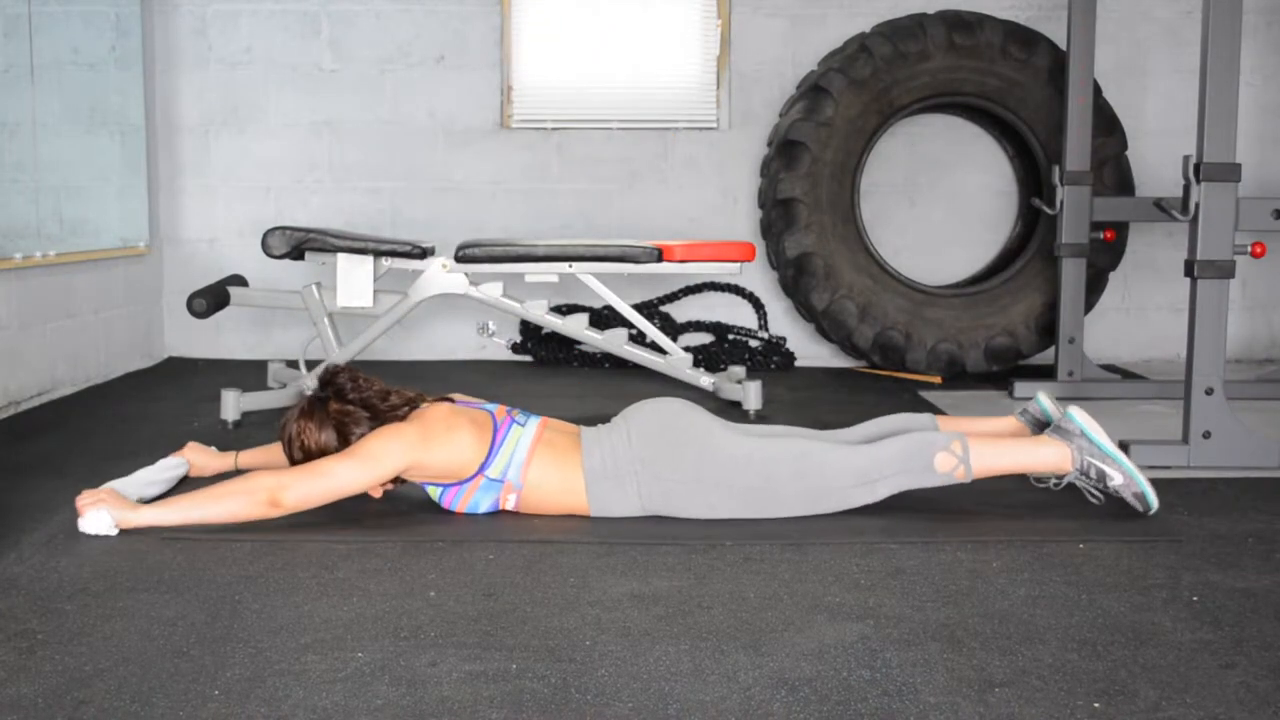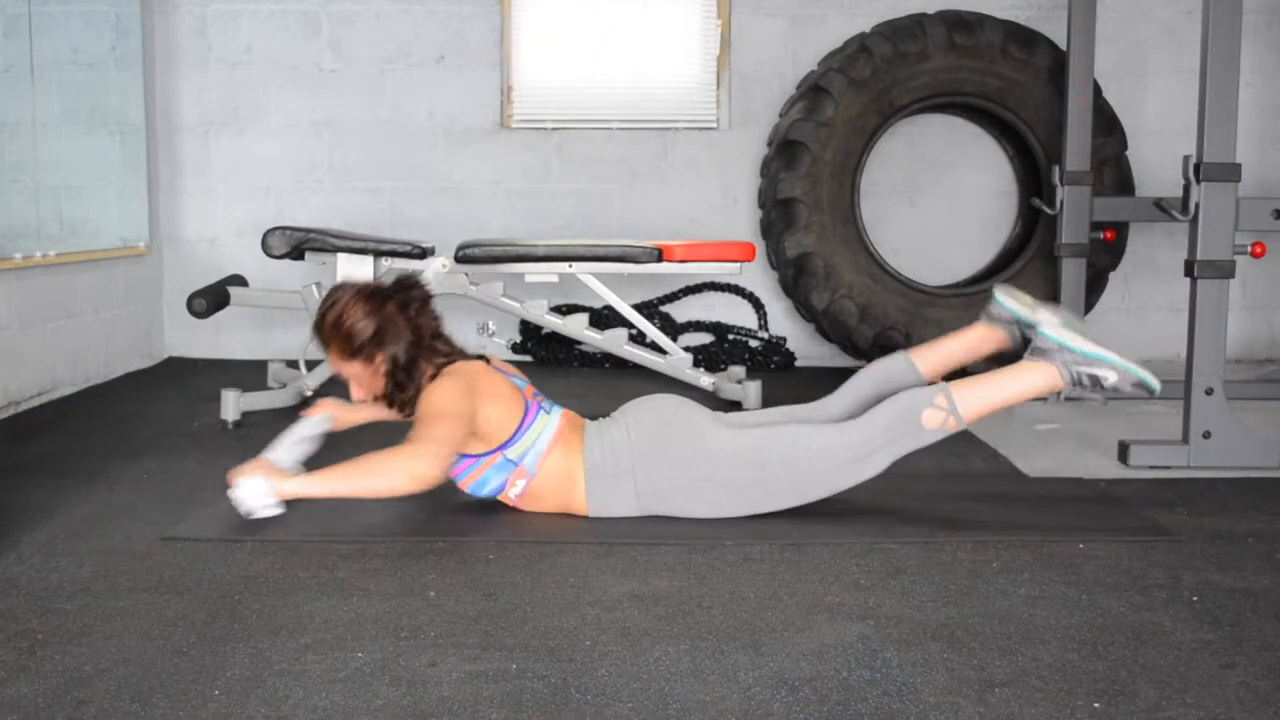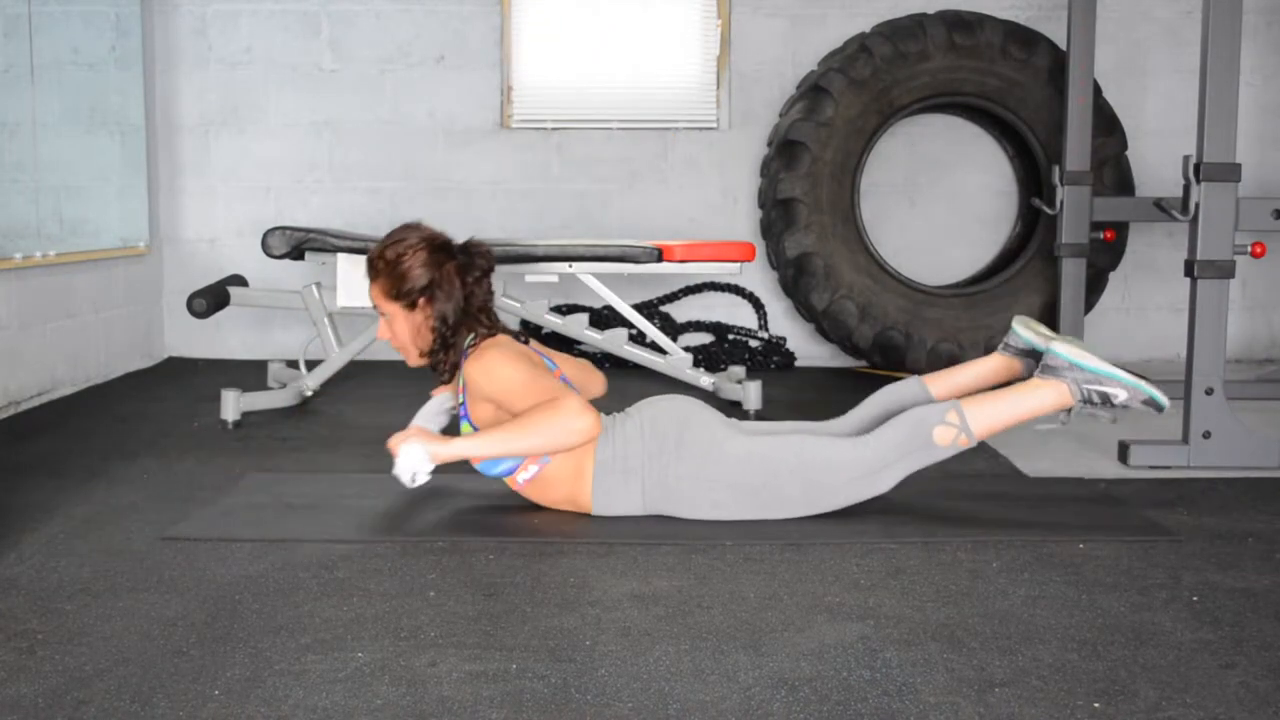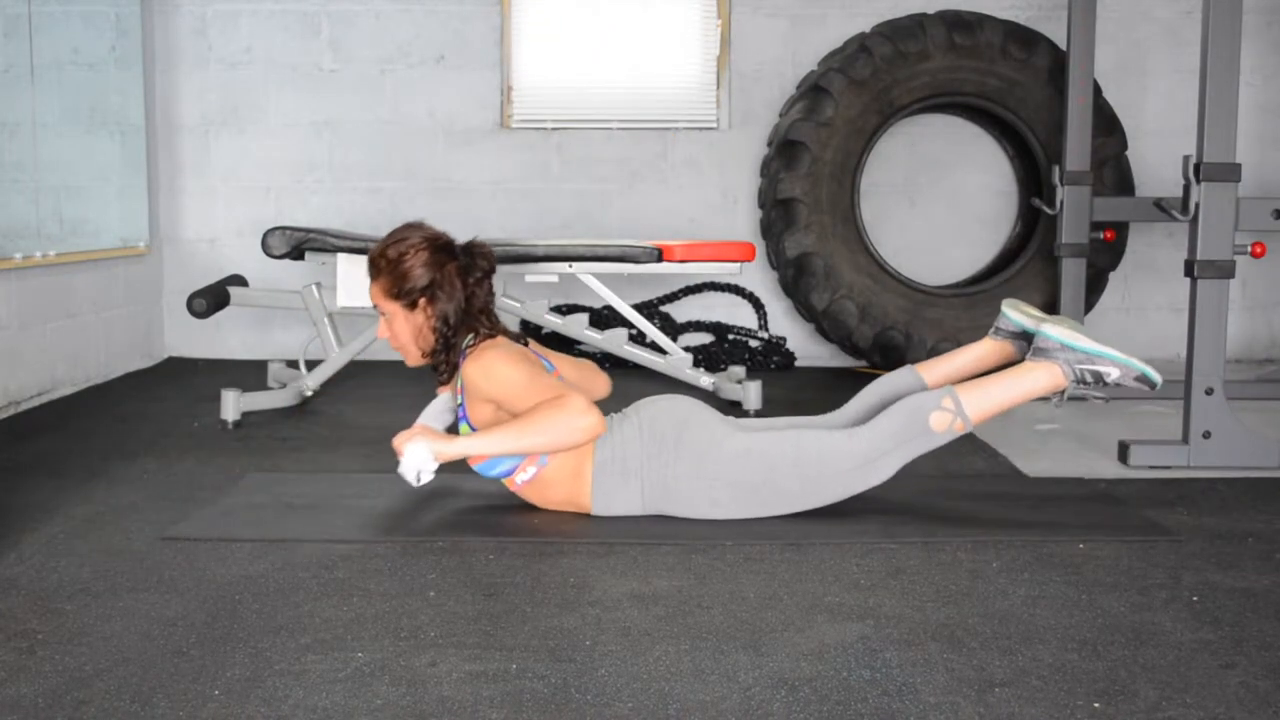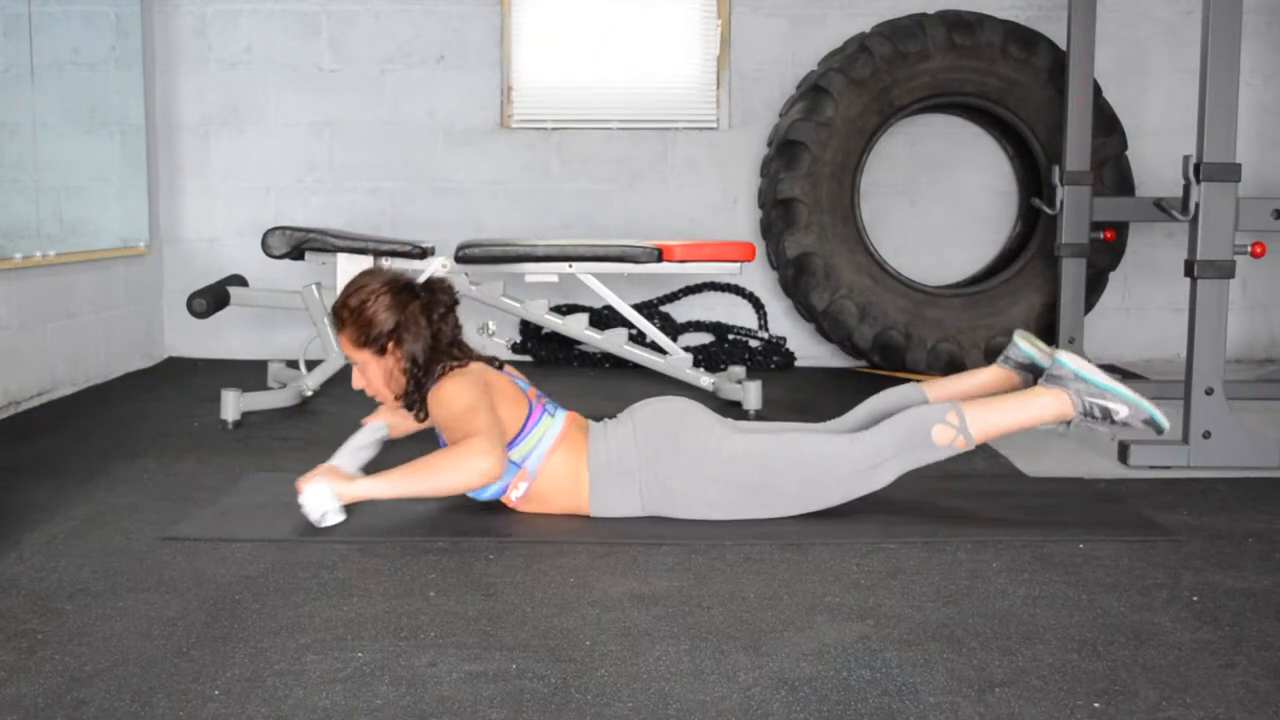
dt=0.4s
person 1, frame 1
left shoulder: (408, 441)
right shoulder: (413, 413)
left elbow: (280, 497)
right elbow: (318, 447)
left wrist: (133, 513)
right wrist: (220, 457)
left hip: (658, 469)
right hip: (656, 439)
left knee: (871, 474)
right knee: (850, 448)
left ankle: (1064, 456)
right ankle: (1032, 423)
person 1, frame 2
left shoulder: (445, 392)
right shoulder: (457, 365)
left elbow: (423, 467)
left wrist: (293, 479)
right wrist: (356, 414)
left hip: (659, 468)
right hip: (656, 434)
left knee: (866, 447)
right knee: (839, 416)
left ankle: (1052, 372)
right ankle: (1001, 326)
person 1, frame 3
left shoulder: (486, 364)
right shoulder: (492, 346)
left elbow: (573, 421)
left wrist: (447, 445)
left hip: (675, 471)
right hip: (665, 435)
left knee: (879, 462)
right knee: (852, 439)
left ankle: (1066, 387)
right ankle: (1014, 356)
person 1, frame 4
left shoulder: (482, 366)
right shoulder: (488, 346)
left elbow: (583, 418)
left wrist: (455, 443)
left hip: (674, 468)
right hip: (664, 435)
left knee: (876, 451)
right knee: (847, 432)
left ankle: (1059, 371)
right ankle: (1008, 341)
person 1, frame 5
left shoulder: (451, 391)
right shoulder: (462, 369)
left elbow: (482, 462)
left wrist: (356, 487)
right wrist: (413, 419)
left hip: (670, 468)
right hip: (662, 438)
left knee: (876, 458)
right knee: (847, 435)
left ankle: (1069, 401)
right ankle: (1016, 368)
